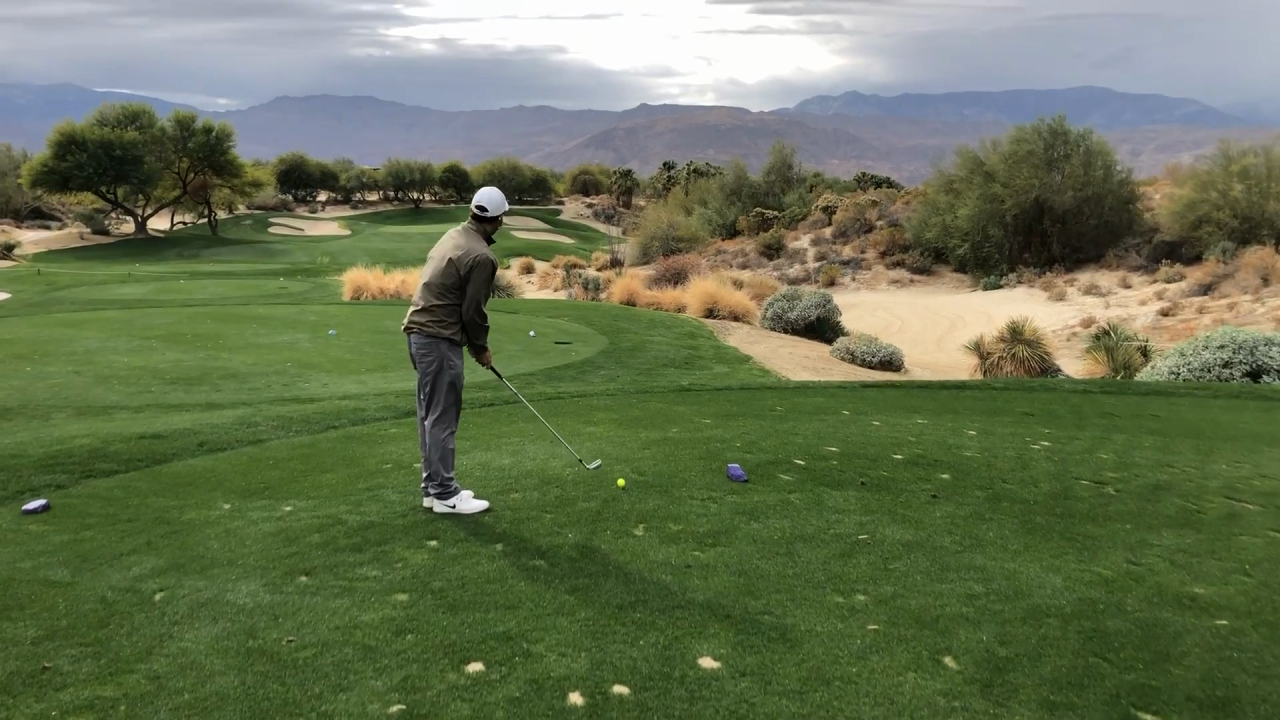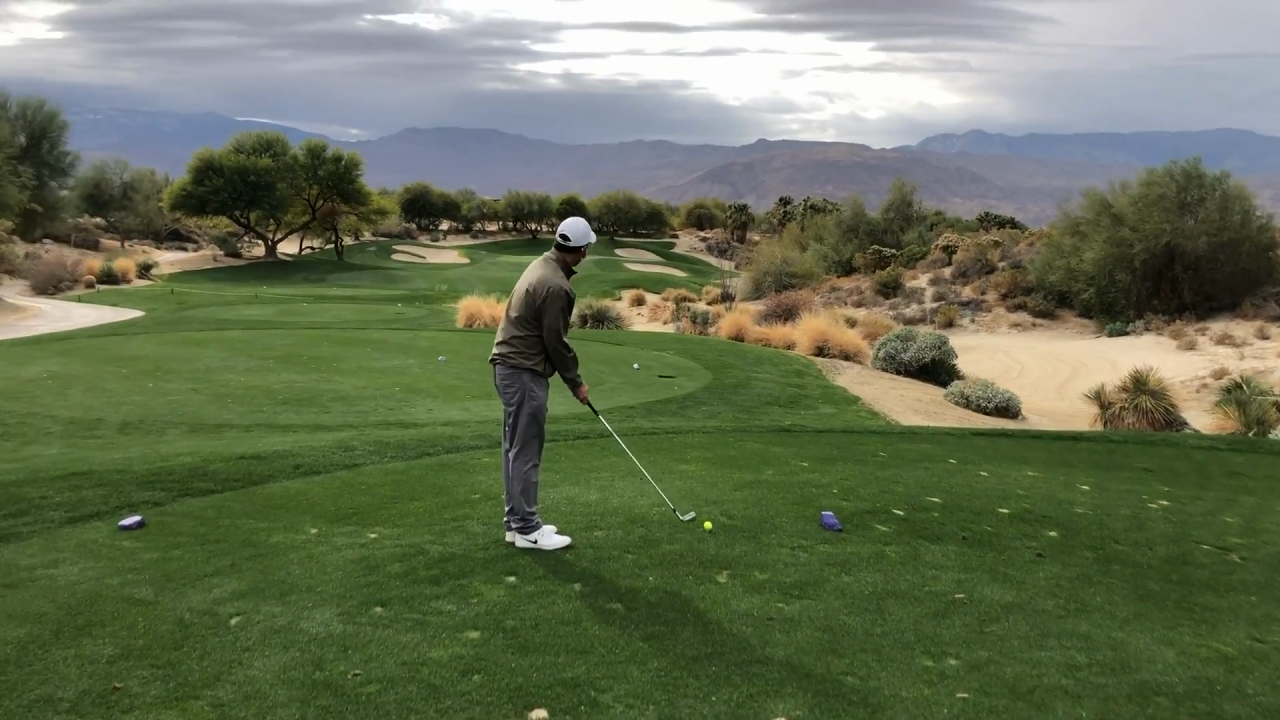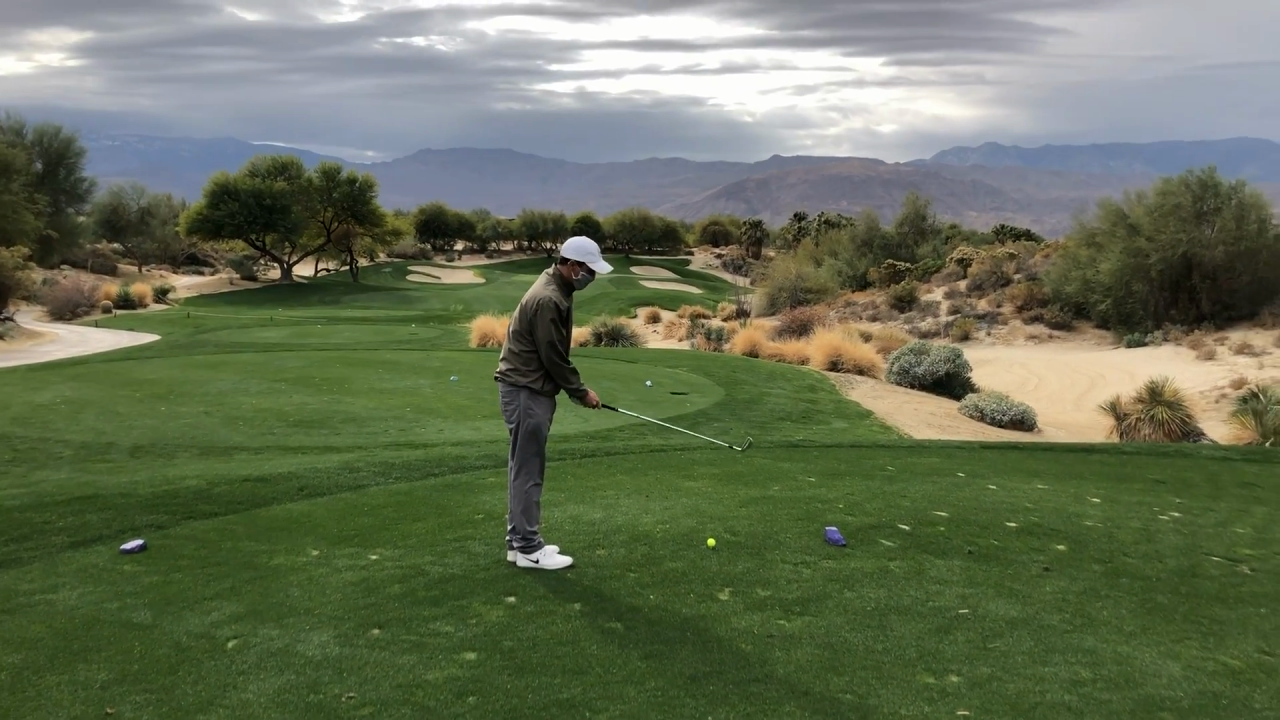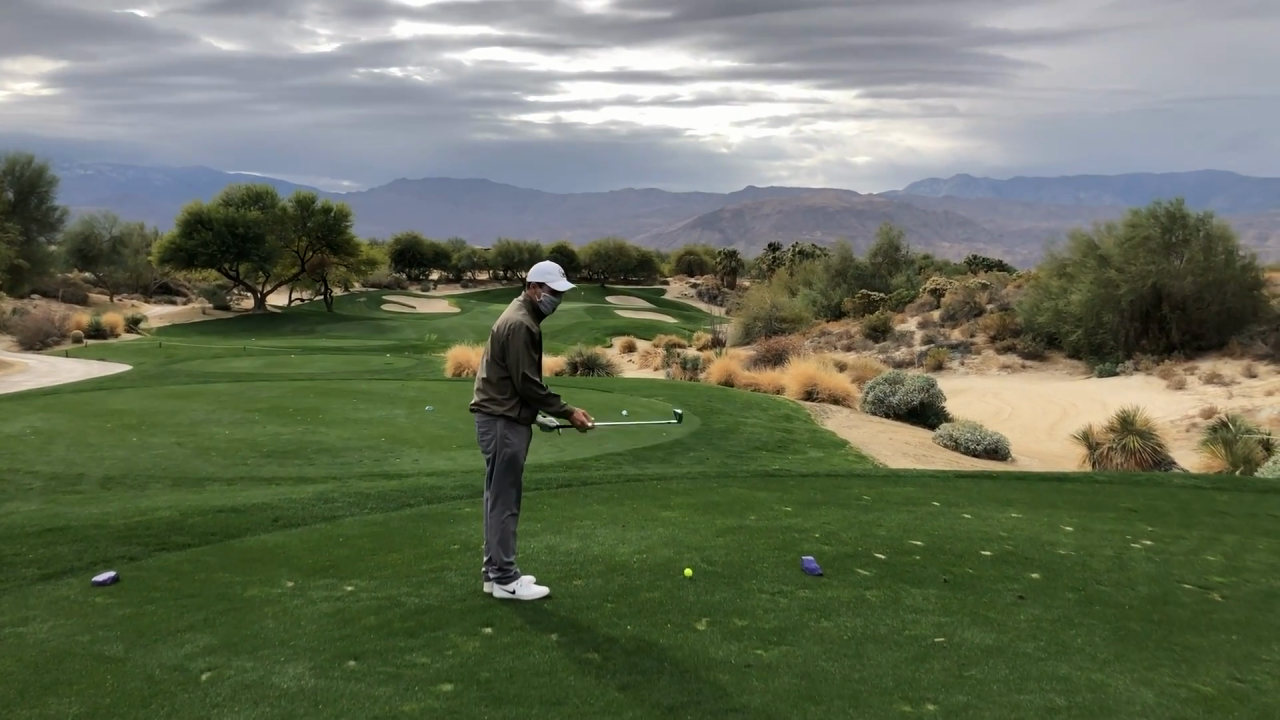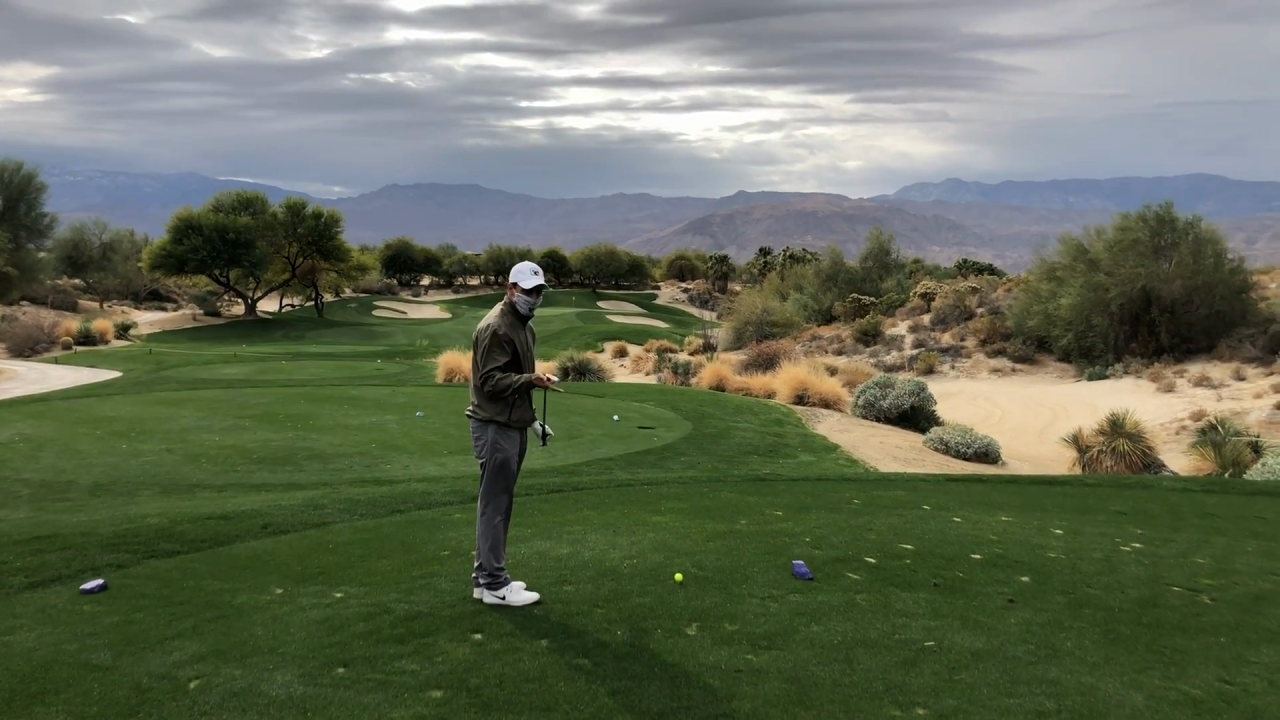
dt=1s
person 1, frame 1
left shoulder: (454, 236)
right shoulder: (480, 256)
right elbow: (472, 311)
left wrist: (475, 346)
right wrist: (481, 349)
left hip: (421, 332)
right hip: (439, 340)
left knee: (431, 415)
right knee: (442, 418)
left ankle: (434, 486)
right ankle: (444, 495)
person 1, frame 2
left shoulder: (541, 266)
right shoulder: (556, 287)
right elbow: (555, 341)
left wrist: (570, 377)
right wrist: (575, 382)
left hip: (510, 366)
right hip: (524, 373)
left knee: (516, 448)
right knee: (526, 451)
left ankle: (516, 520)
right ankle: (526, 529)
person 1, frame 3
left shoulder: (554, 289)
right shoulder: (548, 299)
right elbow: (553, 356)
left wrist: (575, 388)
right wrist: (580, 391)
left hip: (529, 388)
right hip: (526, 391)
left knee: (524, 468)
right knee: (528, 469)
left ankle: (519, 539)
right ankle: (528, 548)
person 1, frame 4
left shoulder: (522, 318)
right shoulder: (520, 324)
right elbow: (529, 383)
left wrist: (538, 415)
right wrist: (568, 412)
left hip: (506, 418)
right hip: (502, 421)
left knee: (500, 497)
right knee: (505, 499)
left ankle: (496, 569)
right ankle: (504, 579)
person 1, frame 5
left shoulder: (523, 326)
right shoulder: (495, 327)
right elbow: (491, 381)
left wrist: (532, 417)
right wrist: (531, 379)
left hip: (511, 425)
right hip: (495, 427)
left knee: (497, 502)
right knee: (495, 503)
left ankle: (486, 575)
right ankle: (494, 584)
